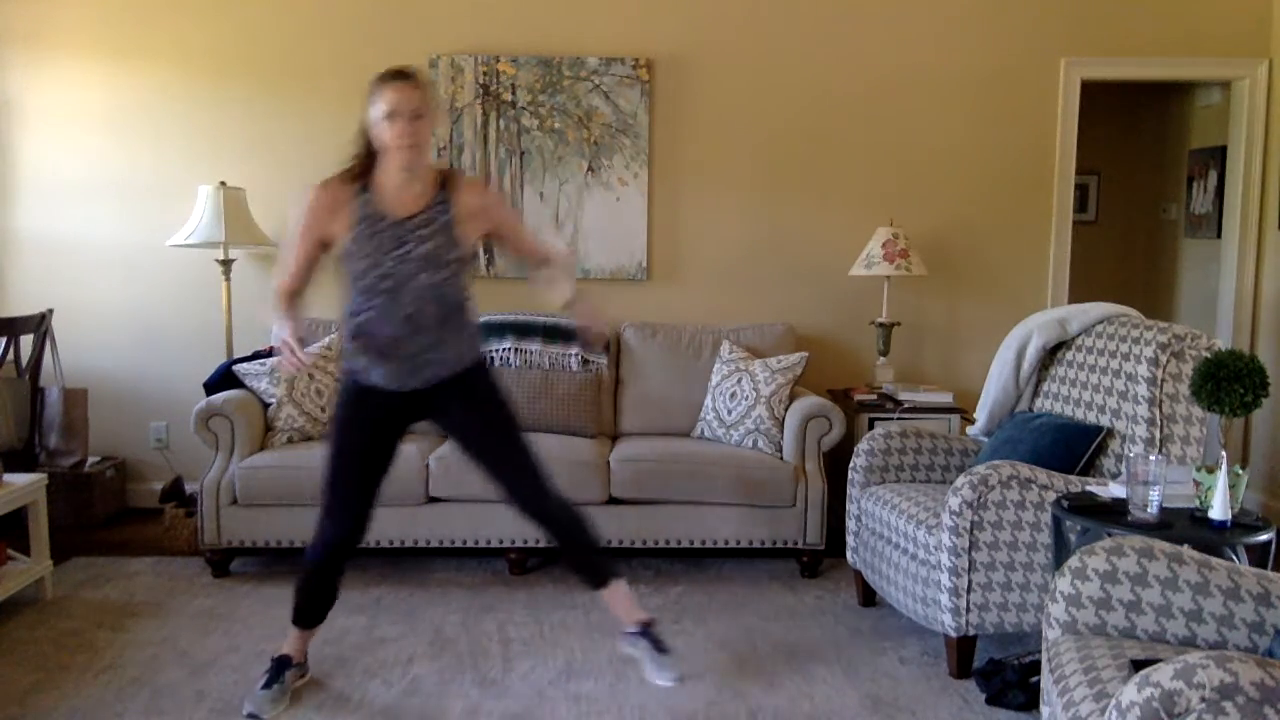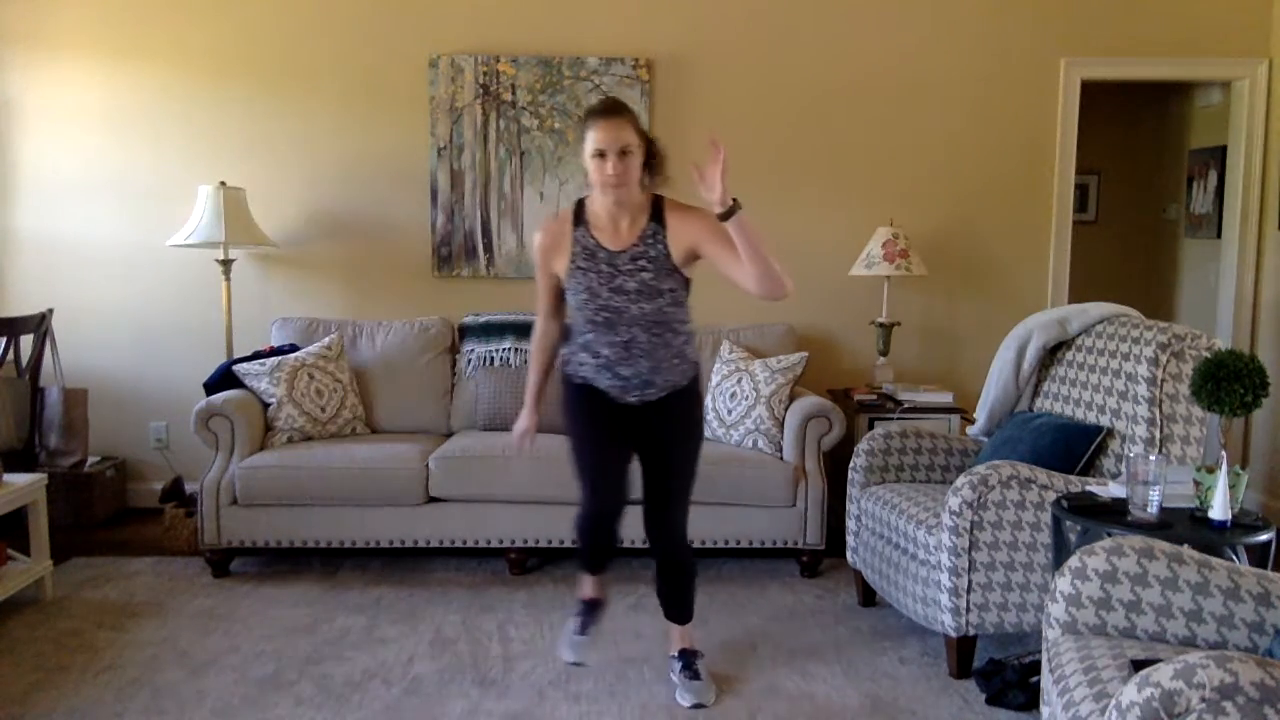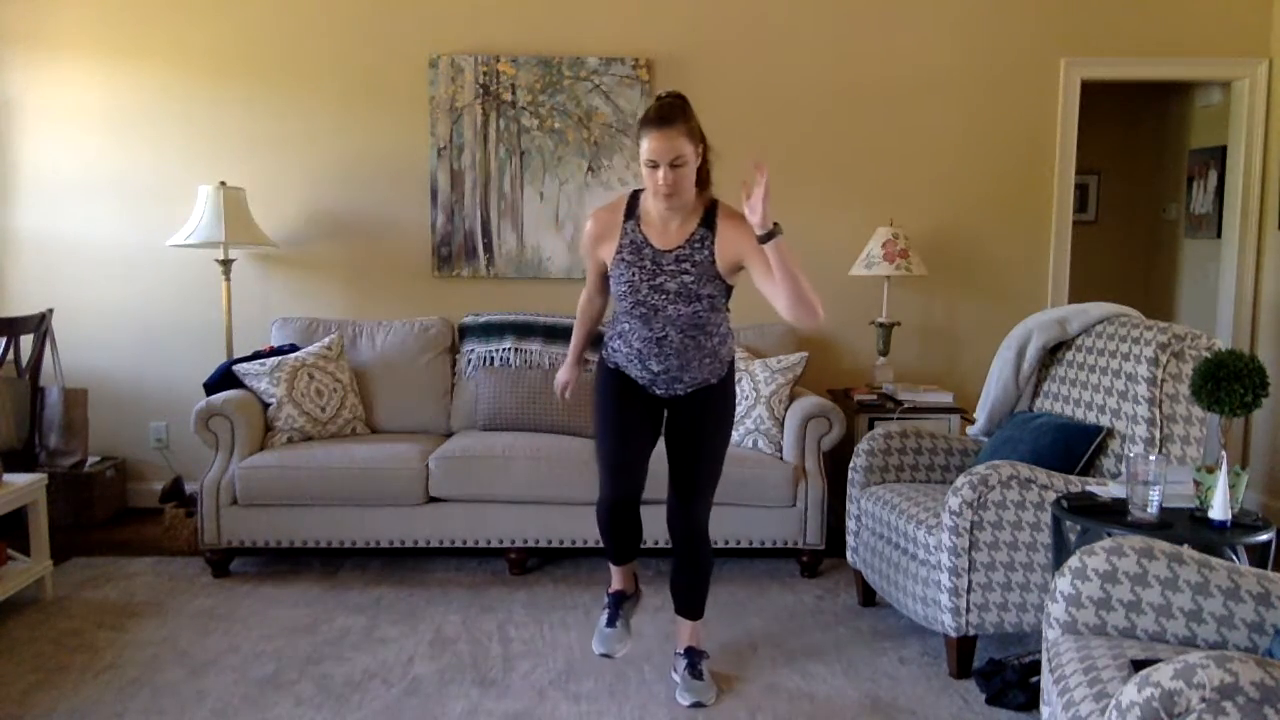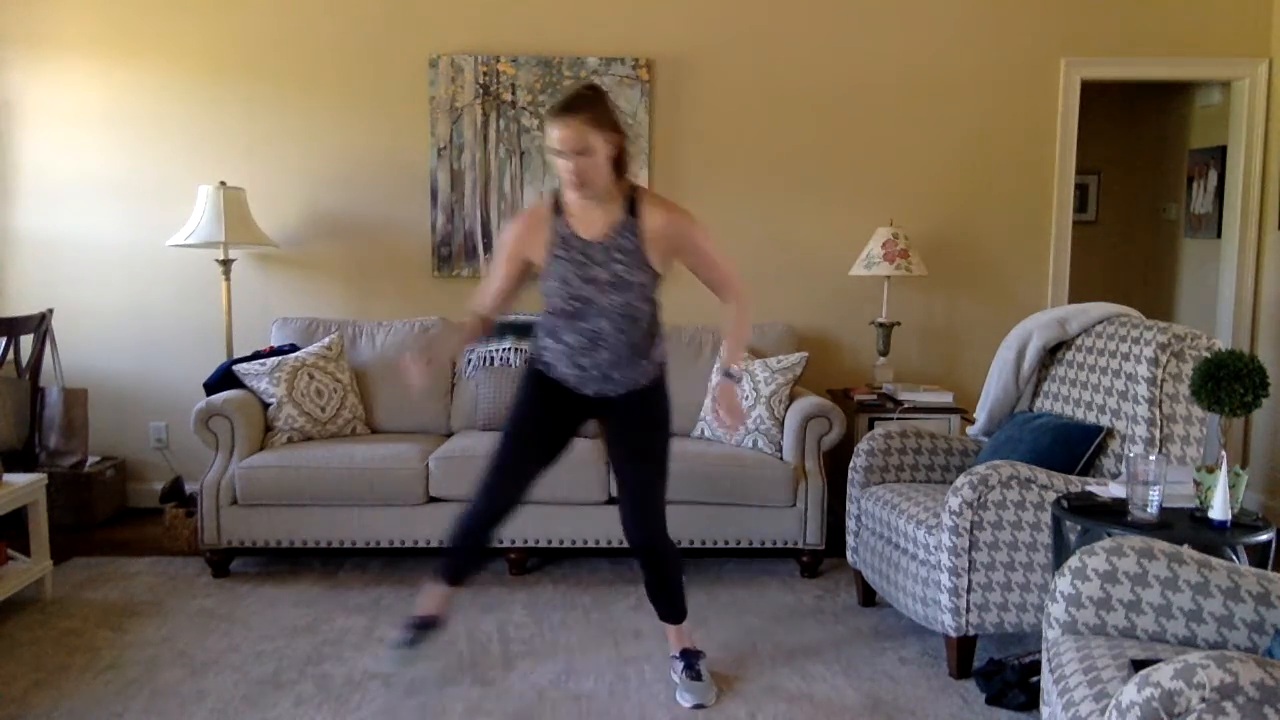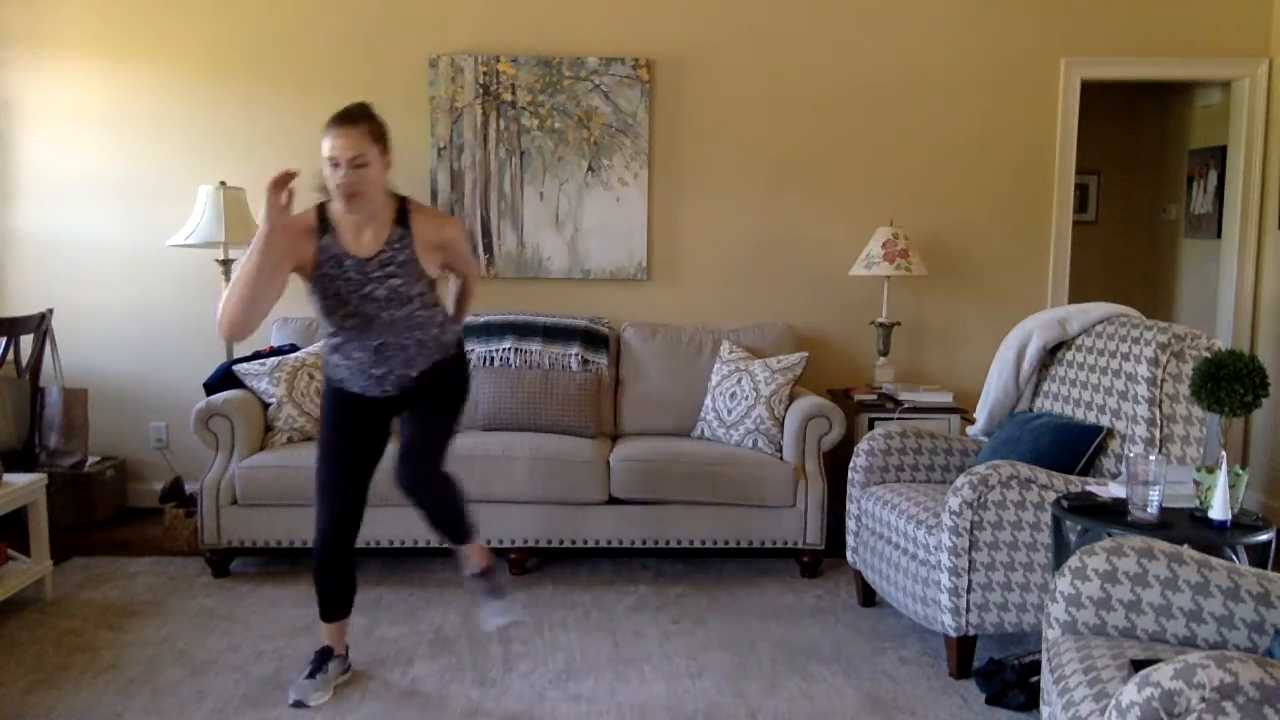
dt=0.5s
person 1, frame 1
left shoulder: (471, 200)
right shoulder: (333, 202)
left elbow: (541, 257)
right elbow: (285, 294)
left wrist: (567, 292)
right wrist: (288, 331)
left hip: (458, 378)
right hip: (371, 385)
left knee: (535, 495)
right knee: (337, 530)
left ankle: (632, 622)
right ankle: (292, 656)
person 1, frame 2
left shoulder: (684, 225)
right shoulder: (554, 237)
left elbow: (774, 288)
right elbow: (548, 321)
left wrist: (727, 209)
right wrist: (531, 403)
left hip: (672, 394)
right hip: (593, 390)
left knee: (667, 523)
right knee: (602, 501)
left ankle: (684, 649)
right ankle: (589, 594)
person 1, frame 3
left shoulder: (732, 230)
right shoulder: (605, 223)
left elbow: (807, 316)
left wrist: (766, 230)
right wrist: (572, 357)
left hip: (704, 386)
right hip: (626, 376)
left knee: (689, 518)
right knee: (617, 493)
left ankle: (689, 649)
right ankle: (622, 588)
person 1, frame 4
left shoulder: (662, 221)
right shoulder: (533, 226)
left elbow: (731, 293)
right elbow: (488, 309)
left wrist: (729, 375)
left hip: (635, 388)
right hip: (555, 381)
left knee: (644, 525)
right knee: (495, 496)
left ankle: (683, 648)
right ankle: (431, 607)
person 1, frame 5
left shoulder: (433, 228)
right shoulder: (299, 234)
left elbow: (471, 276)
right elbow: (232, 326)
right wrist: (270, 229)
left hip: (435, 369)
right hip: (352, 386)
left knee: (417, 472)
right knee: (334, 526)
left ankle: (478, 563)
right ankle: (333, 650)
